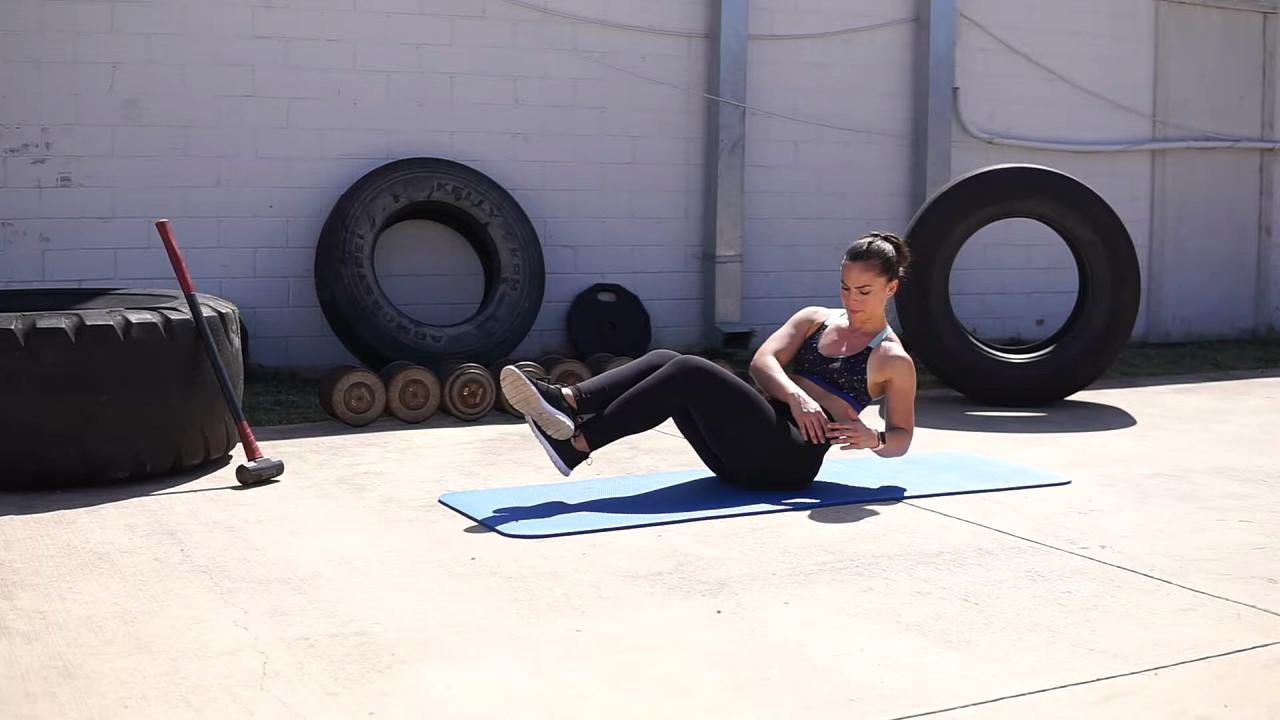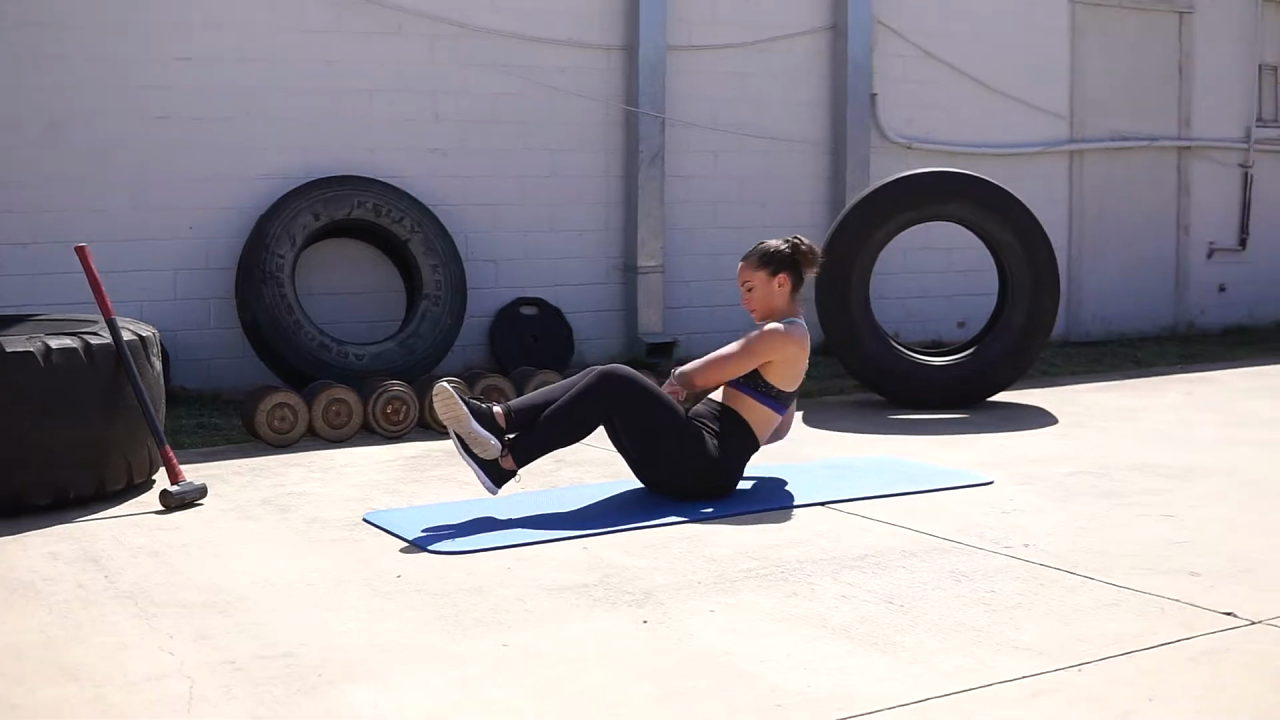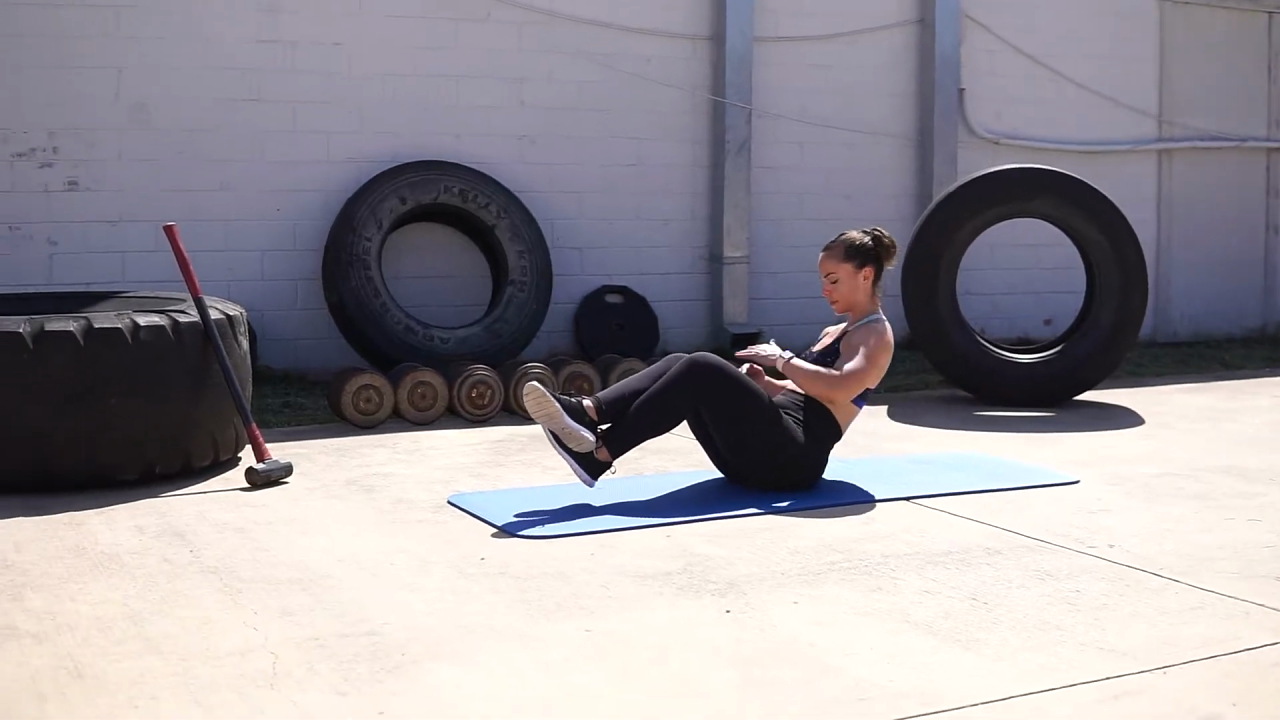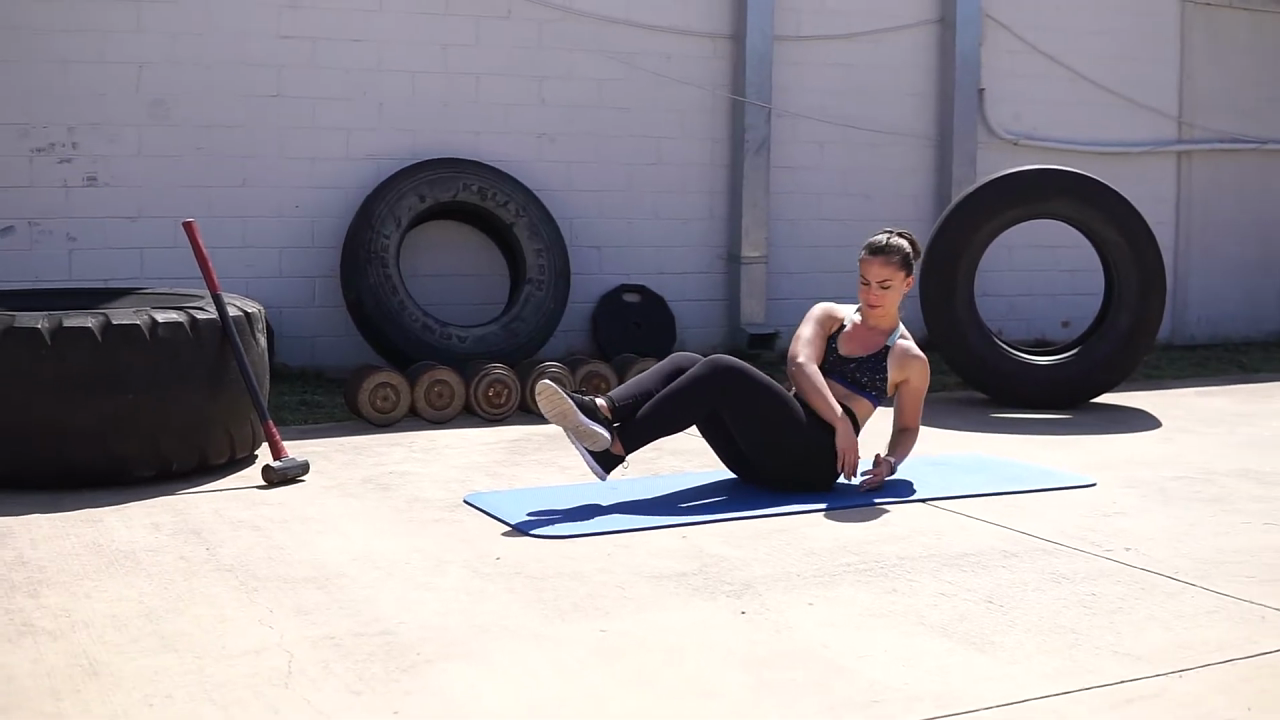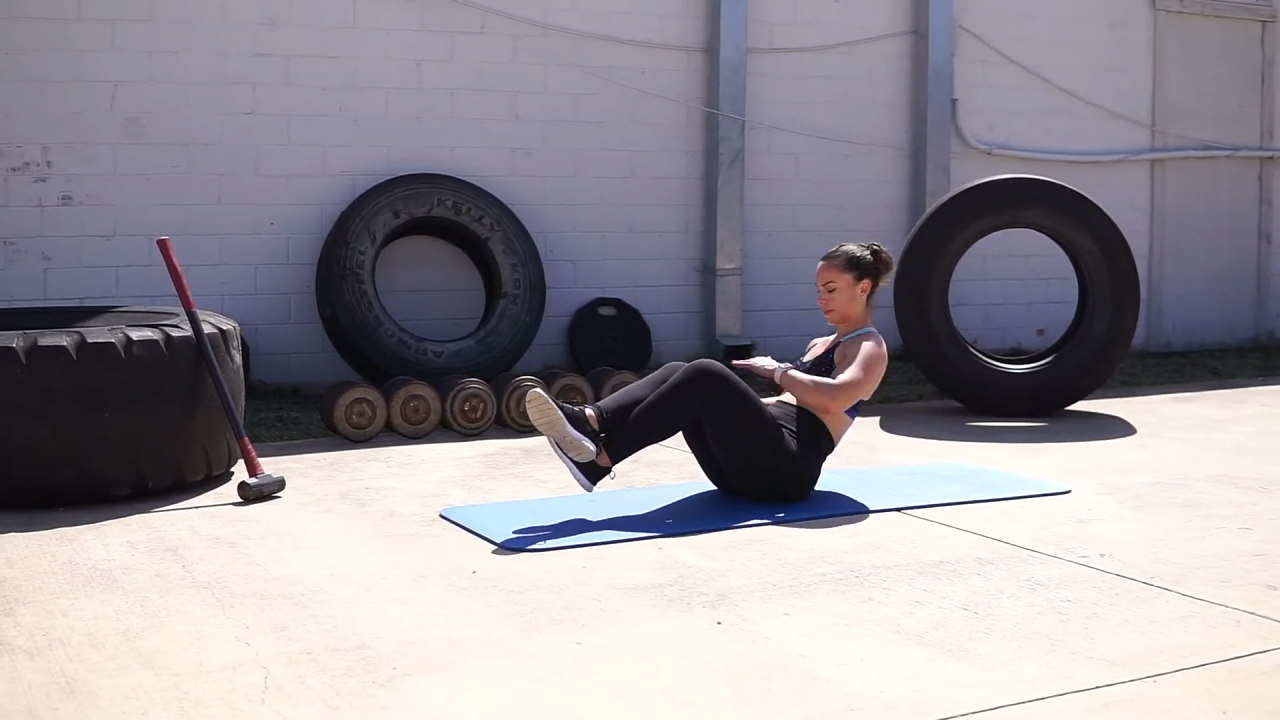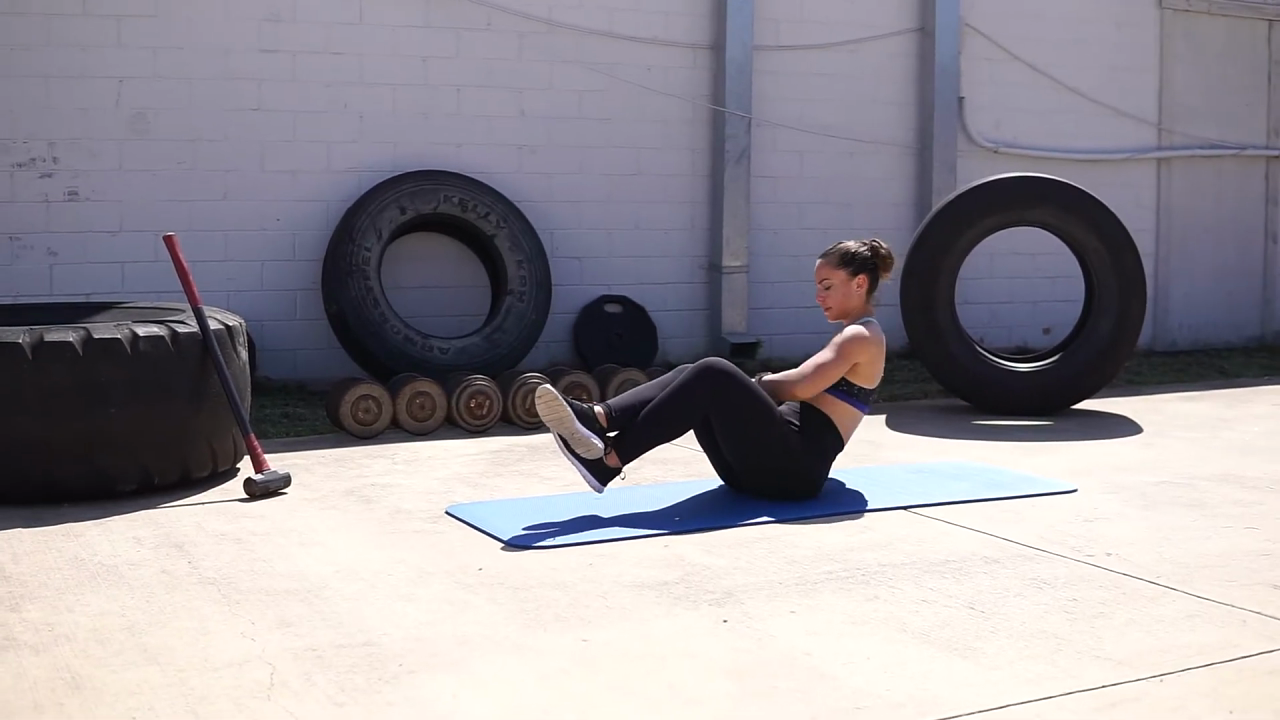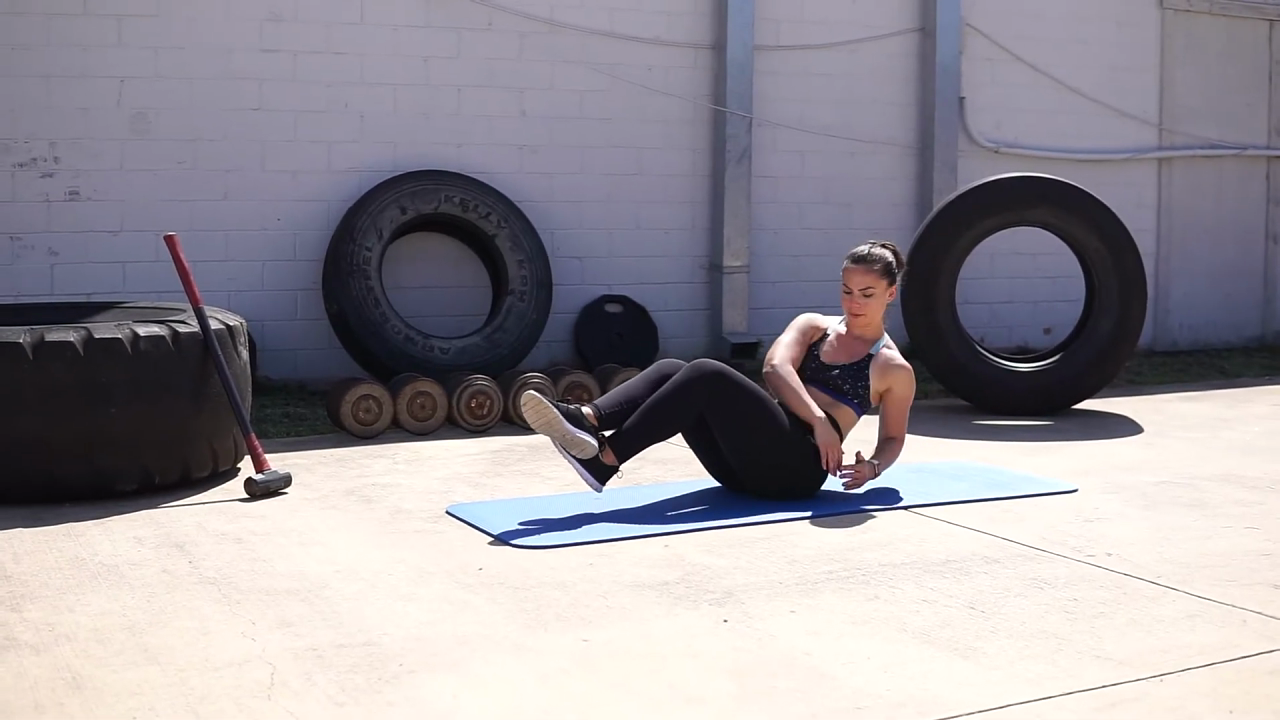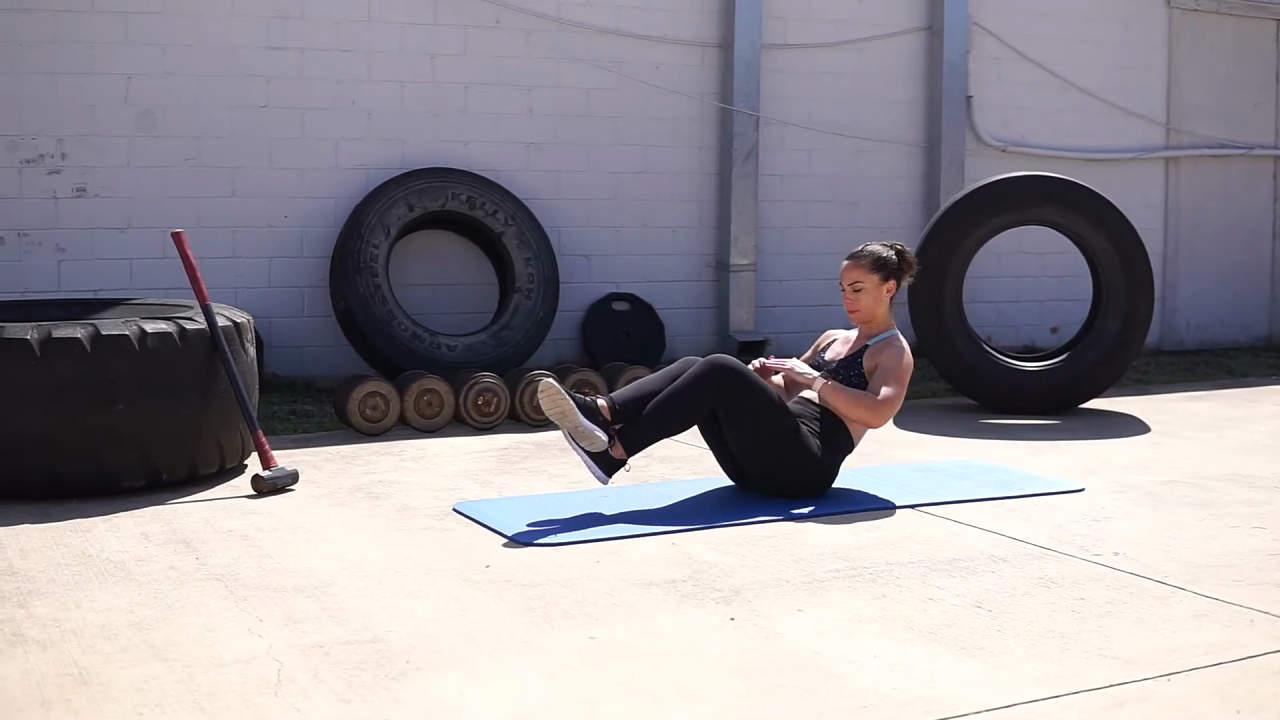
dt=0.4s
person 1, frame 1
left shoulder: (892, 359)
right shoulder: (815, 319)
left elbow: (900, 440)
right elbow: (763, 361)
left wrist: (866, 437)
right wrist: (795, 394)
left hip: (786, 457)
right hip: (744, 452)
left knee: (691, 373)
right knee: (665, 360)
left ankle: (579, 442)
right ankle: (566, 401)
person 1, frame 2
left shoulder: (778, 337)
right shoulder: (786, 341)
left elbow: (696, 377)
right elbow: (778, 427)
left wrist: (676, 383)
left hip: (705, 468)
right hip: (690, 459)
left knee: (614, 381)
right knee: (598, 379)
left ankle: (506, 461)
right ankle: (496, 419)
person 1, frame 3
left shoulder: (875, 337)
right shoulder: (835, 331)
left elbow: (839, 389)
left wrist: (781, 359)
right wrist: (763, 381)
left hip: (792, 458)
right hip: (752, 453)
left knee: (703, 368)
right knee: (678, 365)
left ankle: (601, 453)
right ankle: (585, 412)
person 1, frame 4
left shoulder: (910, 358)
right shoulder: (828, 315)
left elbow: (907, 430)
right elbow: (800, 365)
left wrist: (889, 462)
right wrist: (838, 420)
left hip: (810, 457)
right hip: (762, 455)
left knee: (722, 370)
right knee: (685, 363)
left ankle: (613, 446)
right ankle: (599, 411)
person 1, frame 5
left shoulder: (869, 349)
right shoulder: (823, 345)
left elbow: (836, 399)
left wrist: (778, 372)
right wrist: (743, 401)
left hip: (784, 470)
right hip: (744, 466)
left knee: (705, 375)
right knee: (676, 372)
left ankle: (599, 458)
right ankle: (587, 421)
person 1, frame 6
left shoulder: (862, 338)
right shoulder: (845, 343)
left elbow: (803, 387)
left wrist: (770, 385)
left hip: (794, 468)
right hip: (755, 466)
left knee: (713, 374)
right knee: (691, 376)
left ankle: (610, 459)
right ankle: (595, 419)
person 1, frame 7
left shoulder: (895, 369)
right shoulder: (812, 327)
left elbow: (893, 440)
right elbow: (776, 371)
left wrist: (871, 468)
right wrist: (819, 422)
left hip: (794, 465)
right hip: (747, 462)
left knee: (706, 374)
right knee: (670, 371)
left ankle: (606, 458)
right ankle: (585, 419)
person 1, frame 8
left shoulder: (894, 352)
right shoulder: (836, 339)
left elbow: (878, 413)
right elbow: (790, 388)
left wrist: (813, 380)
right wrist: (774, 376)
left hip: (803, 466)
right hip: (762, 463)
left knee: (721, 371)
right knee: (691, 368)
left ankle: (614, 451)
right ankle: (599, 411)
